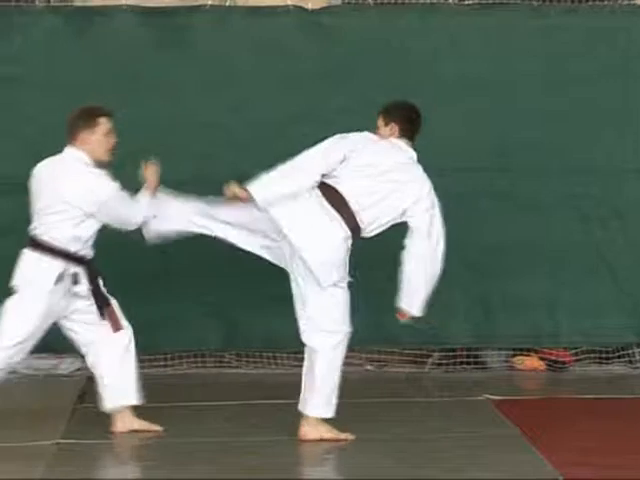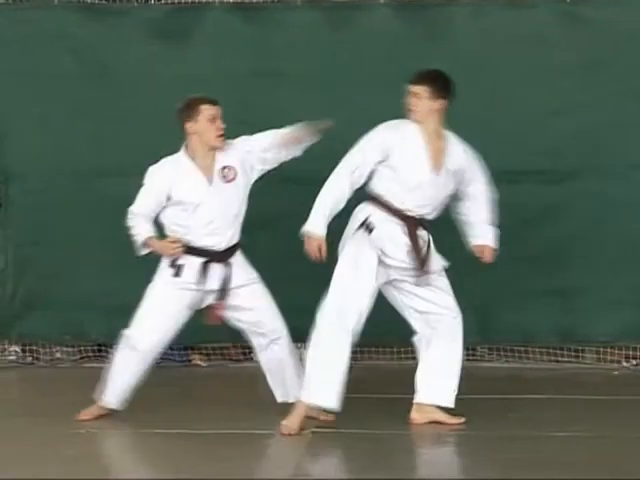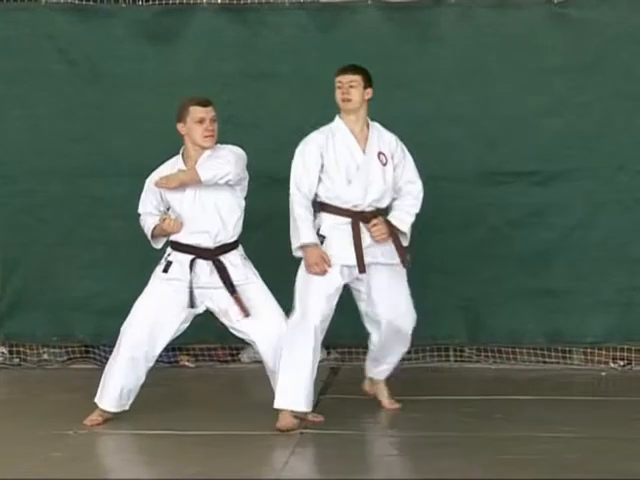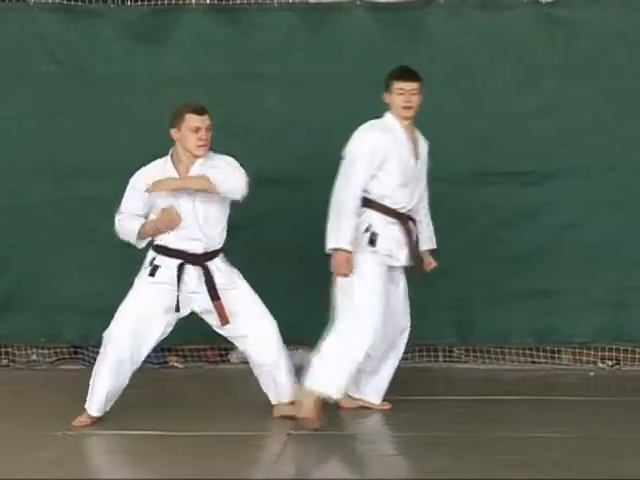
dt=1s
person 1, frame 1
left shoulder: (358, 142)
right shoulder: (421, 187)
left elbow: (304, 167)
right elbow: (428, 248)
left wrist: (252, 191)
right wrist: (410, 300)
left hip: (297, 214)
right hip: (327, 244)
left knee: (212, 215)
right knee: (329, 332)
left ankle: (150, 213)
right ankle: (315, 421)
person 1, frame 2
left shoulder: (462, 156)
right shoulder: (389, 134)
left elbow: (476, 196)
right elbow: (345, 176)
left wrist: (482, 239)
right wrist: (315, 225)
left hip: (412, 246)
right hip: (372, 233)
left knee: (444, 320)
right knee: (342, 316)
left ankle: (425, 405)
right ankle: (307, 404)
person 1, frame 3
left shoulder: (389, 142)
right shoulder: (317, 142)
left elbow: (411, 188)
right elbow: (300, 196)
left wrist: (393, 223)
right wrist: (307, 244)
left hip: (376, 243)
right hip: (330, 239)
left knee: (398, 317)
right knee: (308, 319)
left ankle: (376, 377)
right ankle: (291, 407)
person 1, frame 4
left shoulder: (420, 143)
right shoulder: (372, 135)
right elbow: (346, 191)
left wrist: (425, 245)
right wrist: (340, 245)
left hip: (398, 241)
right hip: (369, 236)
left knee: (395, 323)
right knee: (360, 318)
left ankle: (361, 392)
right ankle: (313, 392)
person 2, frame 1
left shoulder: (48, 168)
right shoulder: (91, 180)
right elbow: (131, 216)
right wrist: (149, 187)
left hip: (65, 275)
right hip: (50, 274)
left knee: (112, 334)
left ankle: (122, 415)
person 2, frame 2
left shoulder: (240, 153)
right shoulder: (163, 172)
left elbow: (280, 141)
right elbow: (138, 217)
left wrist: (307, 131)
right wrist: (155, 244)
left hip: (230, 267)
right hip: (183, 269)
left knee: (271, 329)
right knee: (143, 335)
left ankle: (298, 399)
right ankle: (107, 401)
person 2, frame 3
left shoulder: (233, 156)
right shoulder: (162, 175)
left elbow: (222, 168)
right elbow: (148, 217)
left wrist: (179, 179)
right wrist: (161, 229)
left hip: (229, 267)
right hip: (180, 268)
left knee: (274, 331)
right knee: (138, 333)
right ankle: (108, 405)
person 2, frame 4
left shoulder: (223, 165)
right shoulder: (148, 175)
left elbow: (236, 185)
right elbow: (125, 223)
left wrist: (176, 183)
right wrist: (154, 226)
left hip: (212, 271)
right hip: (164, 272)
left knee: (262, 329)
right knee: (122, 337)
left ankle: (284, 400)
right ankle: (95, 407)
